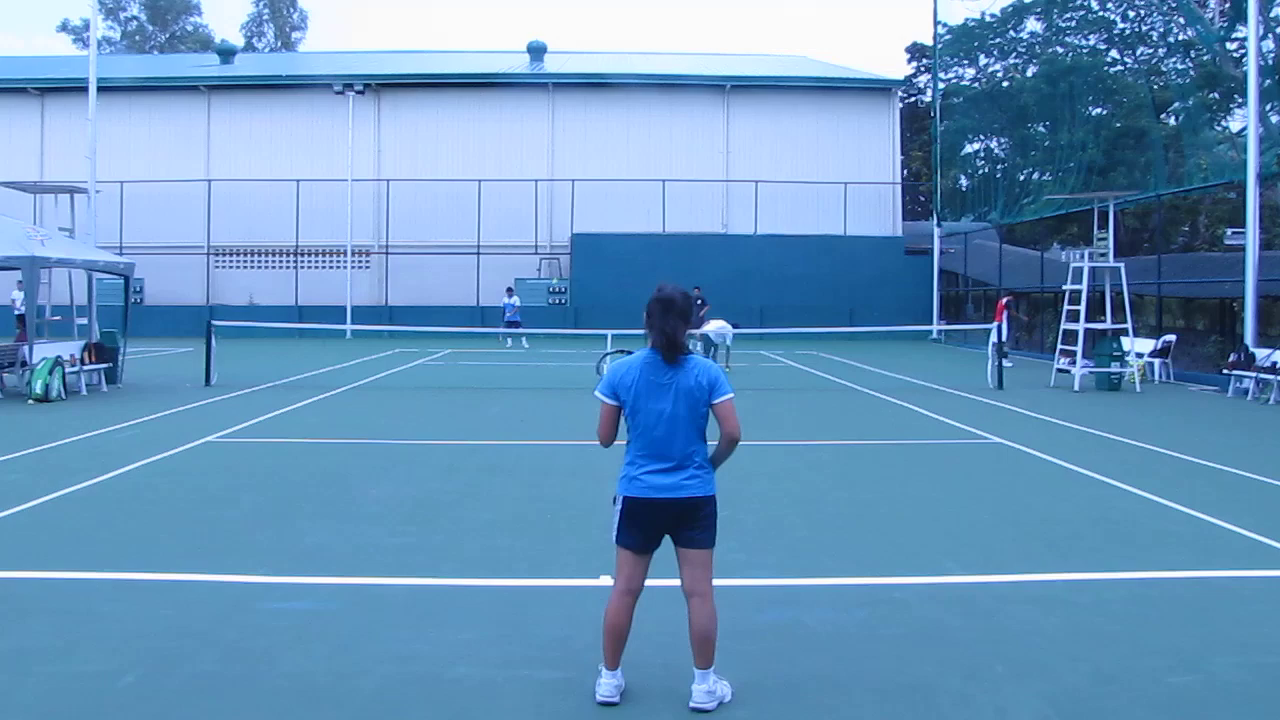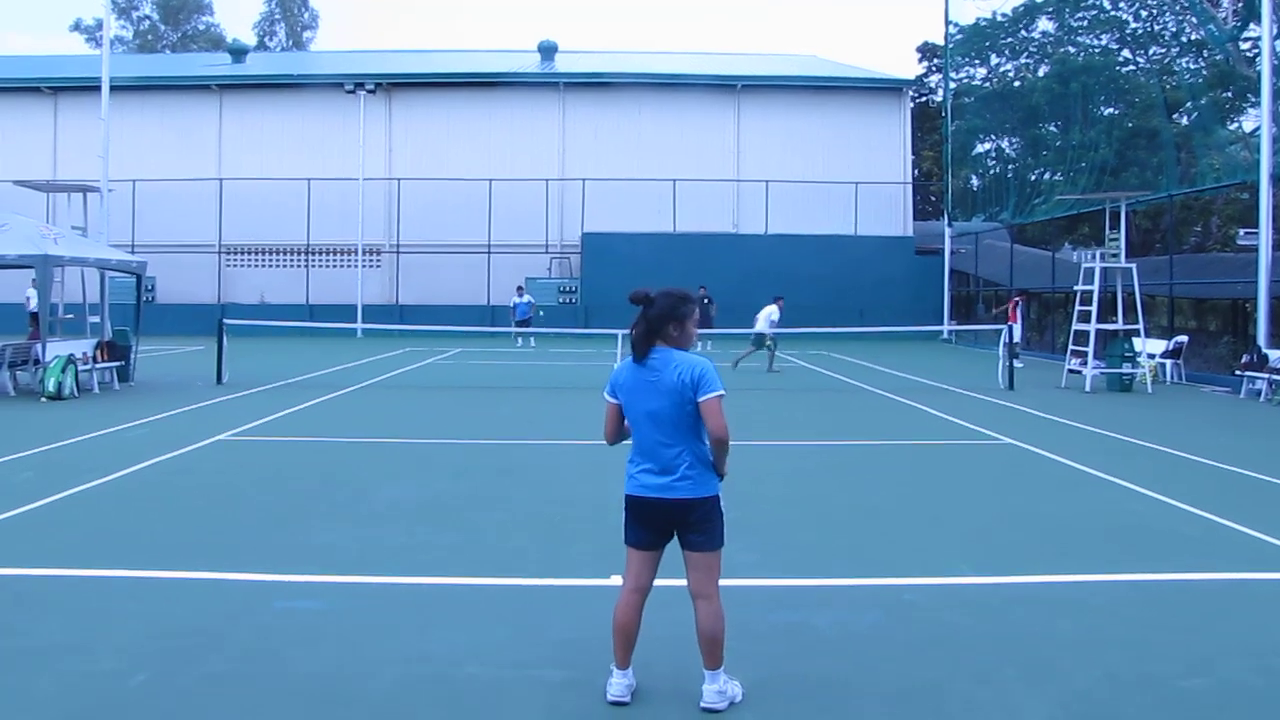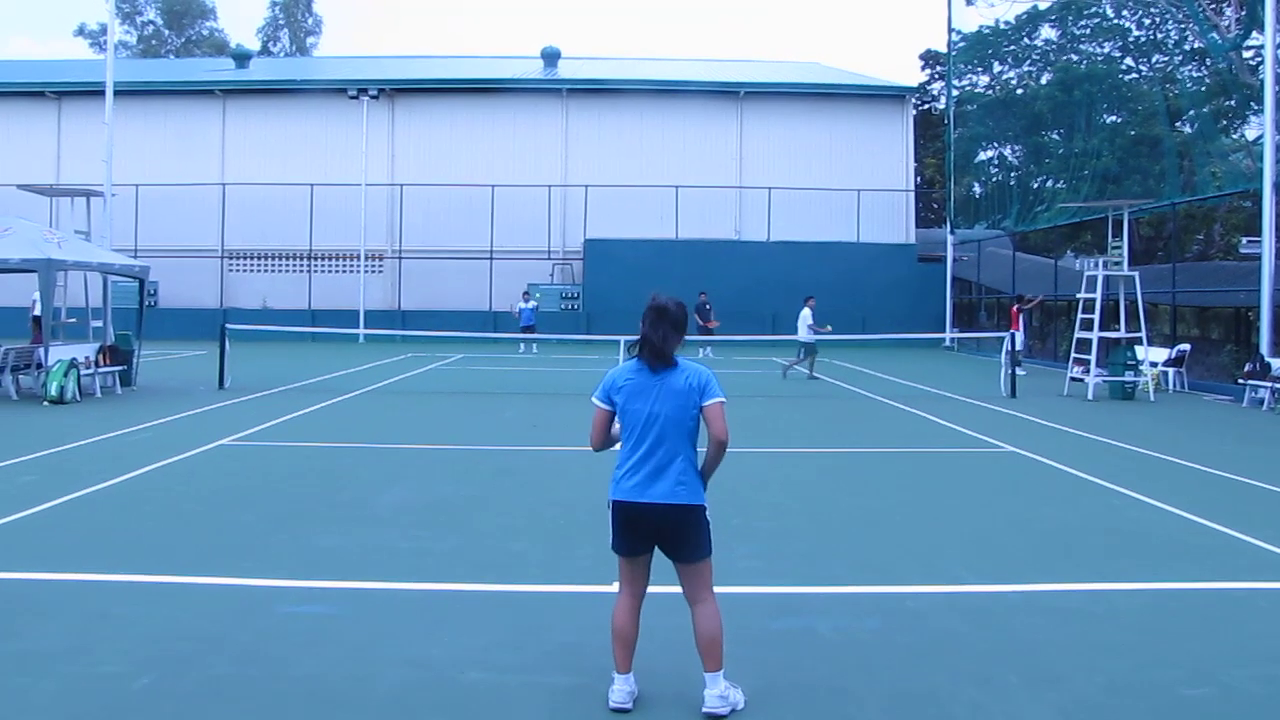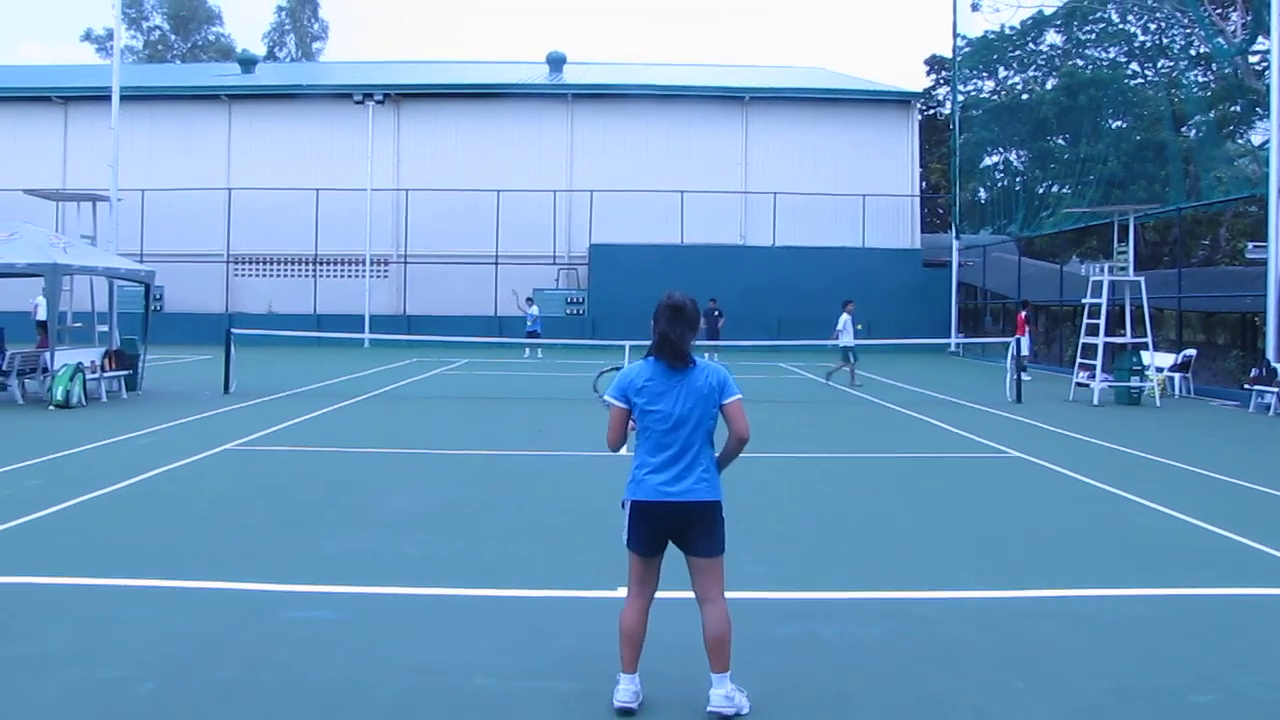
dt=0.5s
person 1, frame 1
left shoulder: (621, 371)
right shoulder: (707, 372)
left elbow: (605, 438)
right elbow: (732, 434)
right wrist: (710, 464)
left hip: (638, 496)
right hip: (695, 496)
left knee: (624, 590)
right knee: (698, 592)
left ankle: (609, 678)
right ankle: (704, 685)
person 1, frame 2
left shoulder: (624, 372)
right shoulder: (697, 369)
left elbow: (612, 435)
right elbow: (719, 434)
right wrist: (719, 467)
left hip: (642, 495)
right hip: (696, 496)
left knee: (633, 589)
right knee: (705, 593)
left ankle: (620, 678)
right ankle: (714, 684)
person 1, frame 3
left shoulder: (616, 377)
right shoulder: (699, 377)
left elbow: (598, 442)
right elbow: (720, 438)
right wrist: (704, 476)
left hip: (629, 502)
right hip: (683, 503)
left knee: (629, 593)
right knee: (701, 598)
left ankle: (622, 685)
person 1, frame 4
left shoulder: (631, 376)
right shoulder: (716, 376)
left elbow: (614, 442)
right elbow: (741, 434)
left hip: (646, 500)
right hip: (702, 501)
left knee: (638, 595)
right knee: (711, 597)
left ankle: (627, 686)
